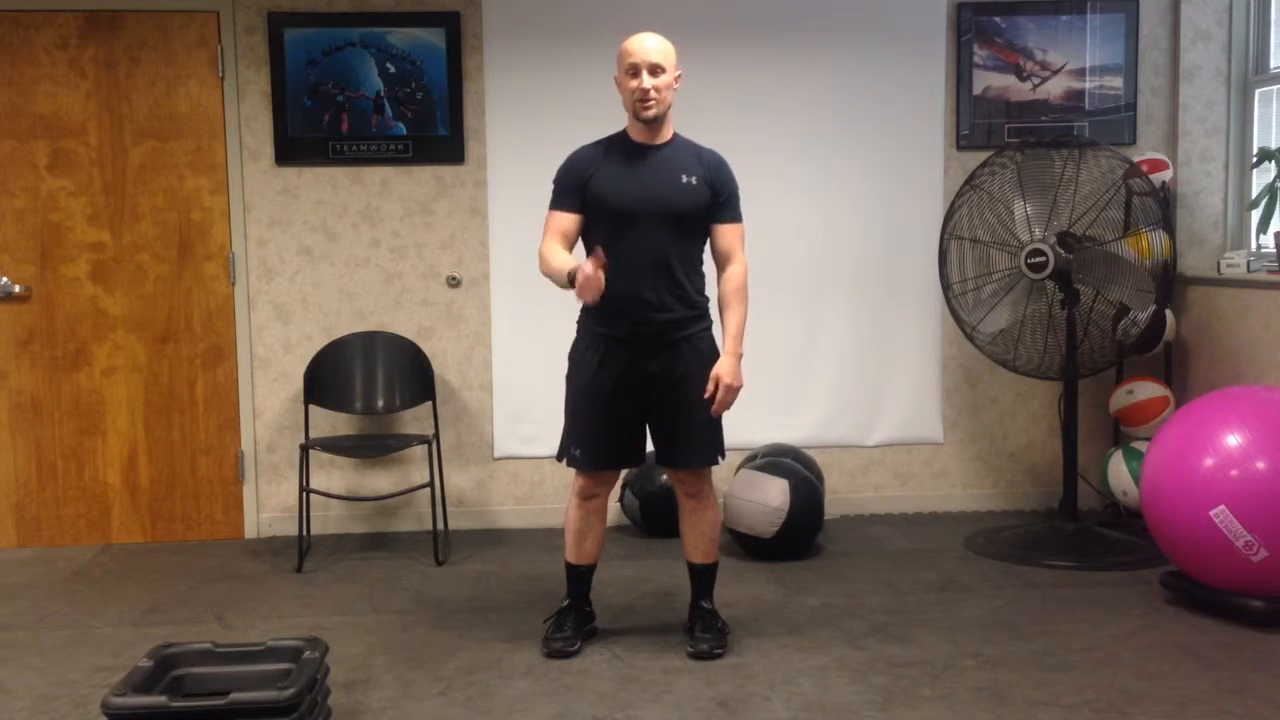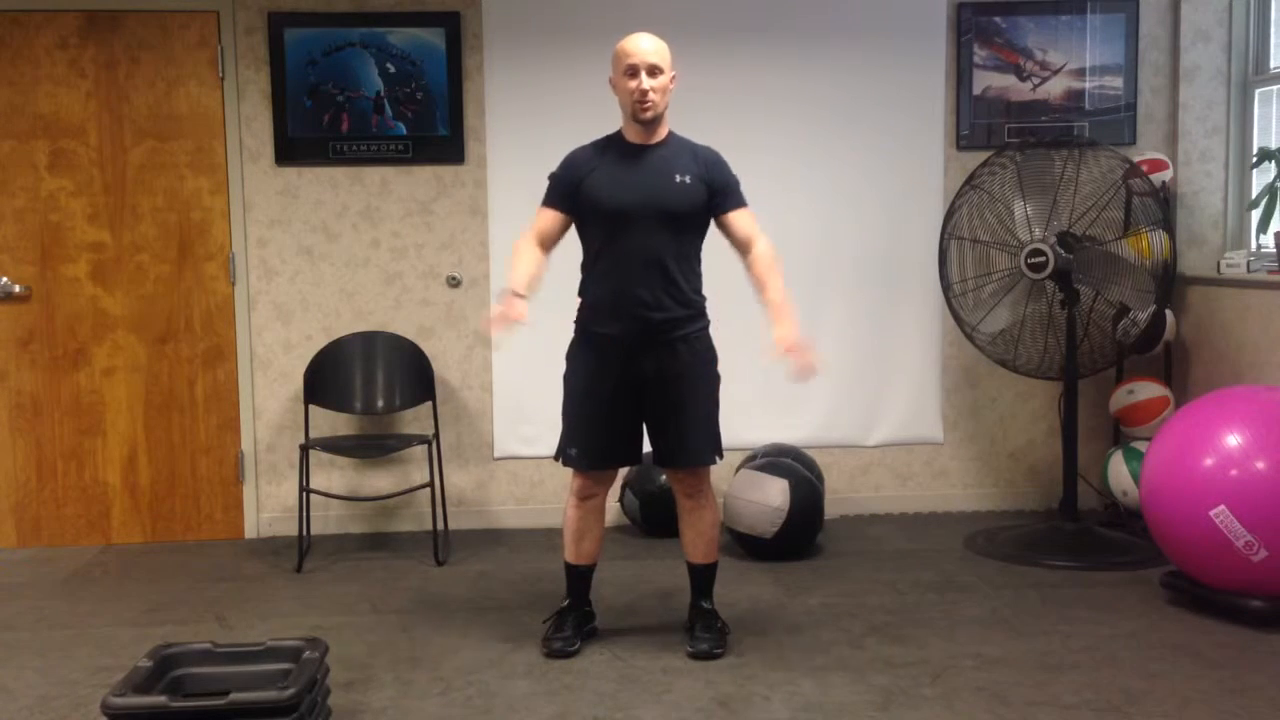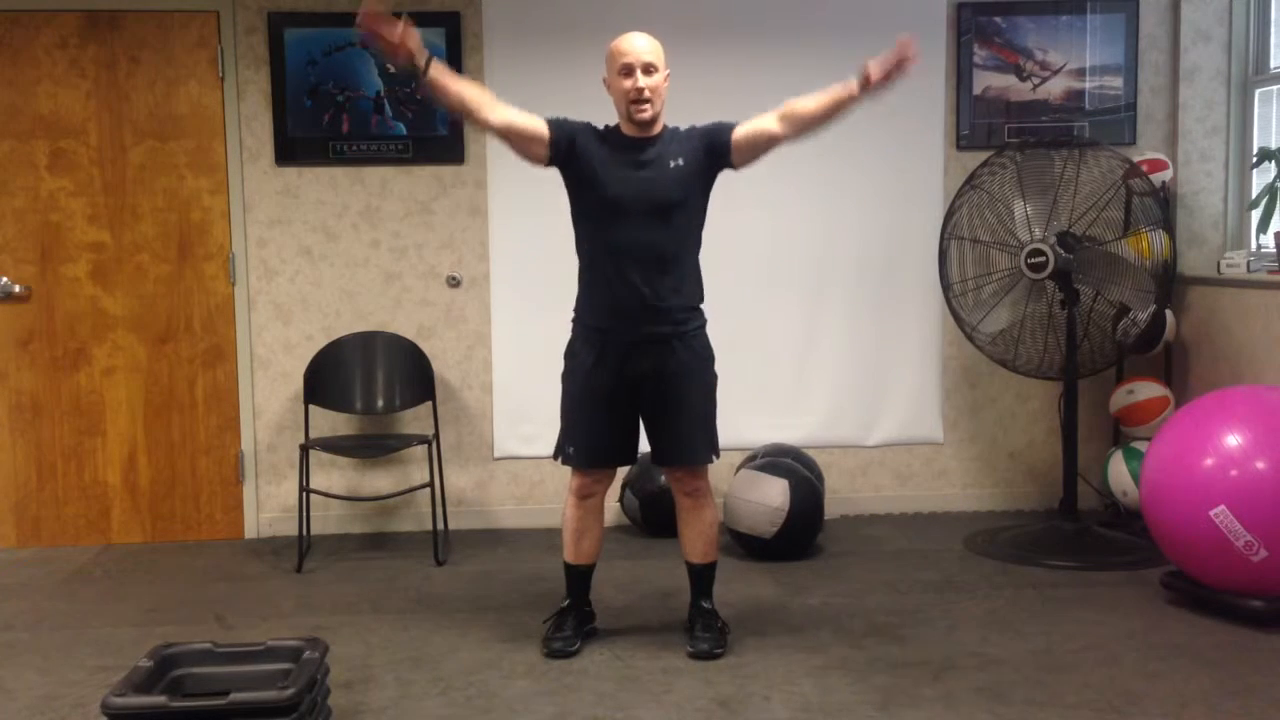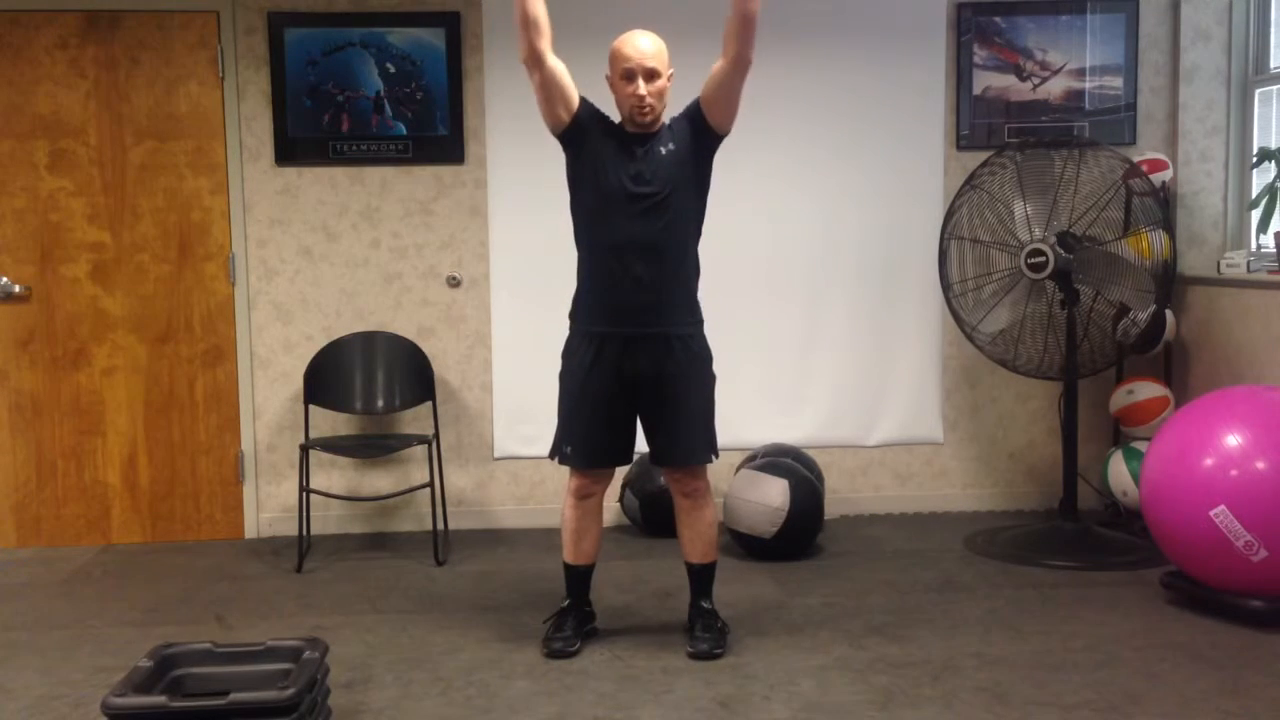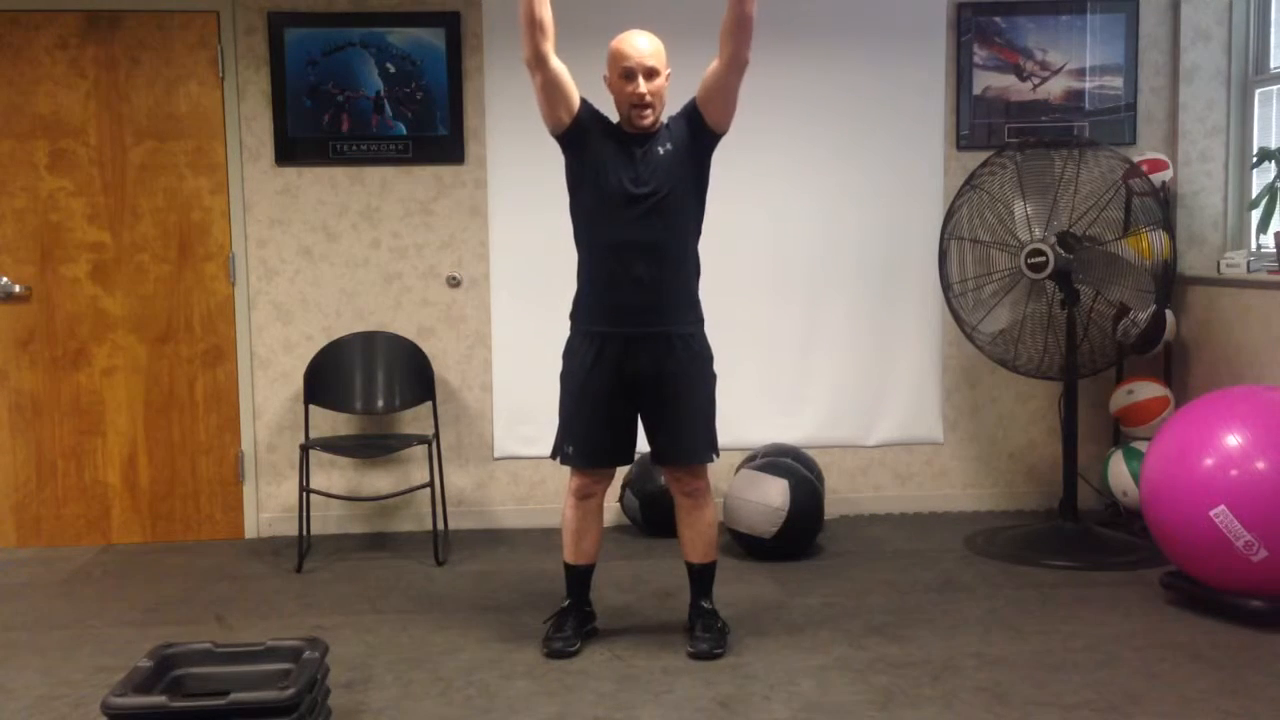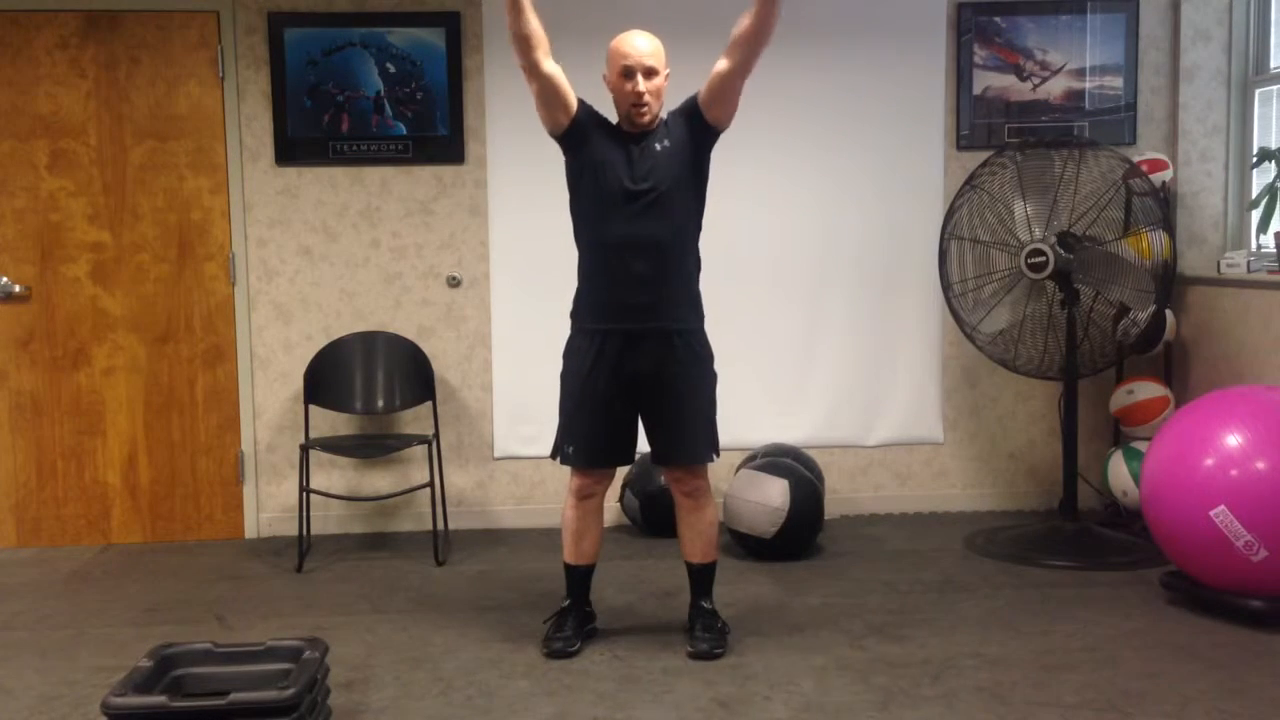
dt=0.4s
person 1, frame 1
left shoulder: (708, 168)
right shoulder: (586, 164)
left elbow: (732, 264)
right elbow: (550, 247)
left wrist: (731, 352)
right wrist: (574, 273)
left hip: (686, 349)
right hip: (604, 348)
left knee: (694, 481)
right knee: (590, 482)
left ankle: (703, 609)
right ankle: (576, 608)
person 1, frame 2
left shoulder: (703, 164)
right shoulder: (583, 165)
left elbow: (752, 244)
right elbow: (537, 239)
left wrist: (781, 316)
right wrist: (516, 292)
left hip: (682, 348)
right hip: (601, 348)
left knee: (693, 480)
right knee: (588, 481)
left ankle: (703, 609)
right ankle: (576, 608)
person 1, frame 3
left shoulder: (700, 147)
right shoulder: (579, 147)
left elbow: (782, 122)
right elbow: (492, 113)
left wrist: (858, 87)
right wrist: (420, 64)
left hip: (679, 345)
right hip: (599, 346)
left knee: (691, 480)
right knee: (586, 482)
left ankle: (703, 609)
right ankle: (575, 608)
person 1, frame 4
left shoulder: (694, 137)
right shoulder: (584, 136)
left elbow: (738, 54)
right elbow: (538, 54)
left hip: (677, 343)
right hip: (596, 343)
left knee: (690, 481)
right knee: (585, 482)
left ankle: (702, 609)
right ankle: (575, 608)
person 1, frame 5
left shoulder: (692, 135)
right shoulder: (583, 136)
left elbow: (734, 57)
right elbow: (539, 57)
left hip: (677, 342)
right hip: (597, 342)
left knee: (690, 480)
right knee: (586, 481)
left ankle: (703, 608)
right ankle: (576, 608)
person 1, frame 6
left shoulder: (691, 133)
right shoulder: (583, 136)
left elbow: (738, 57)
right elbow: (537, 60)
left hip: (677, 341)
right hip: (597, 341)
left knee: (690, 480)
right knee: (586, 482)
left ankle: (703, 608)
right ankle: (575, 608)
